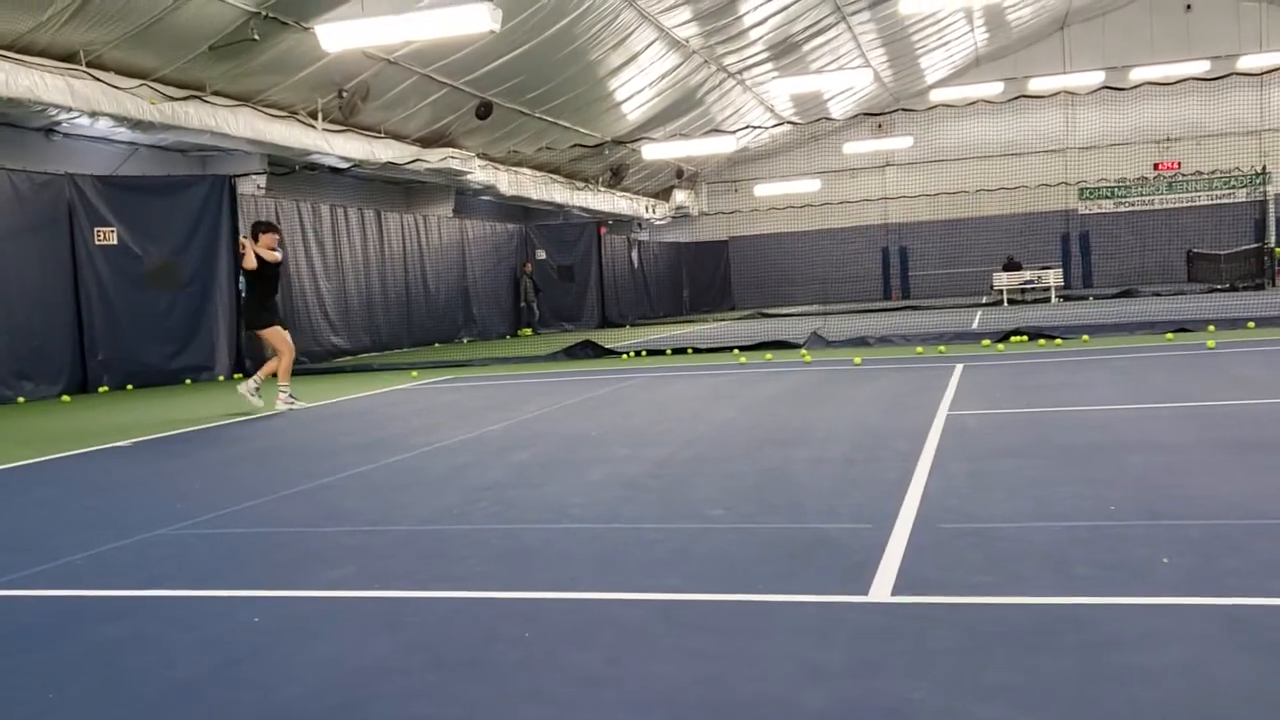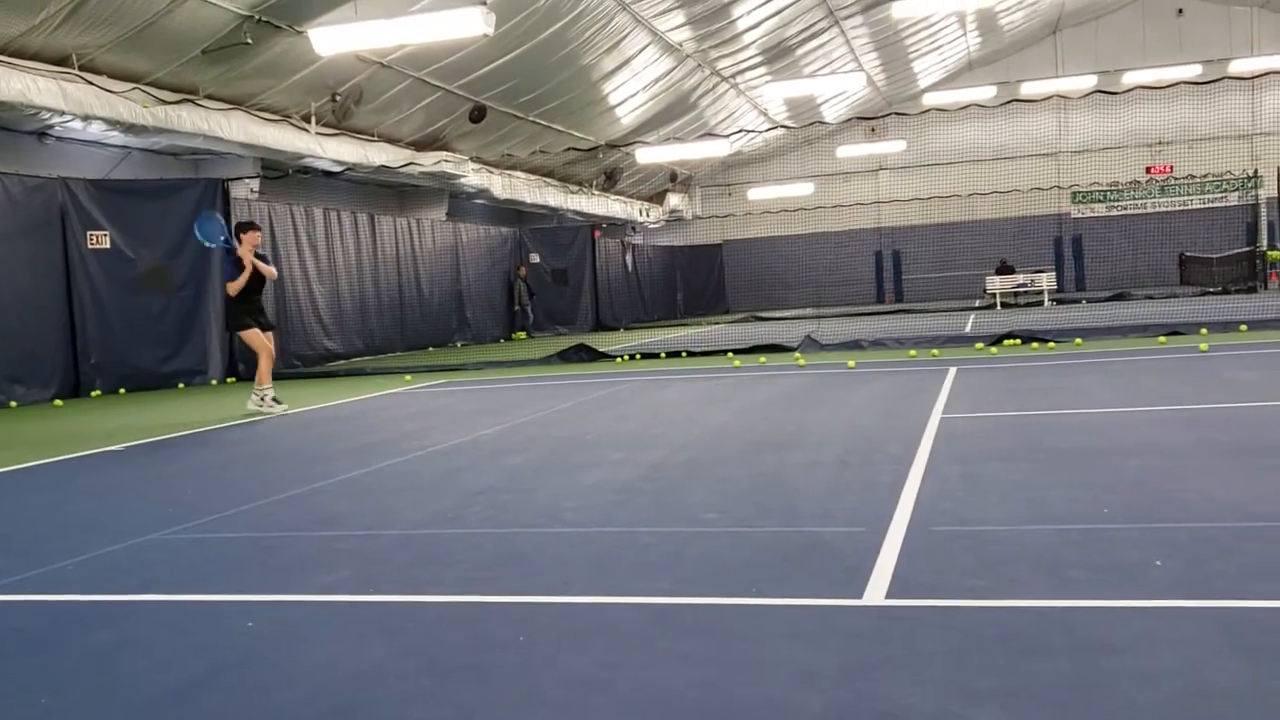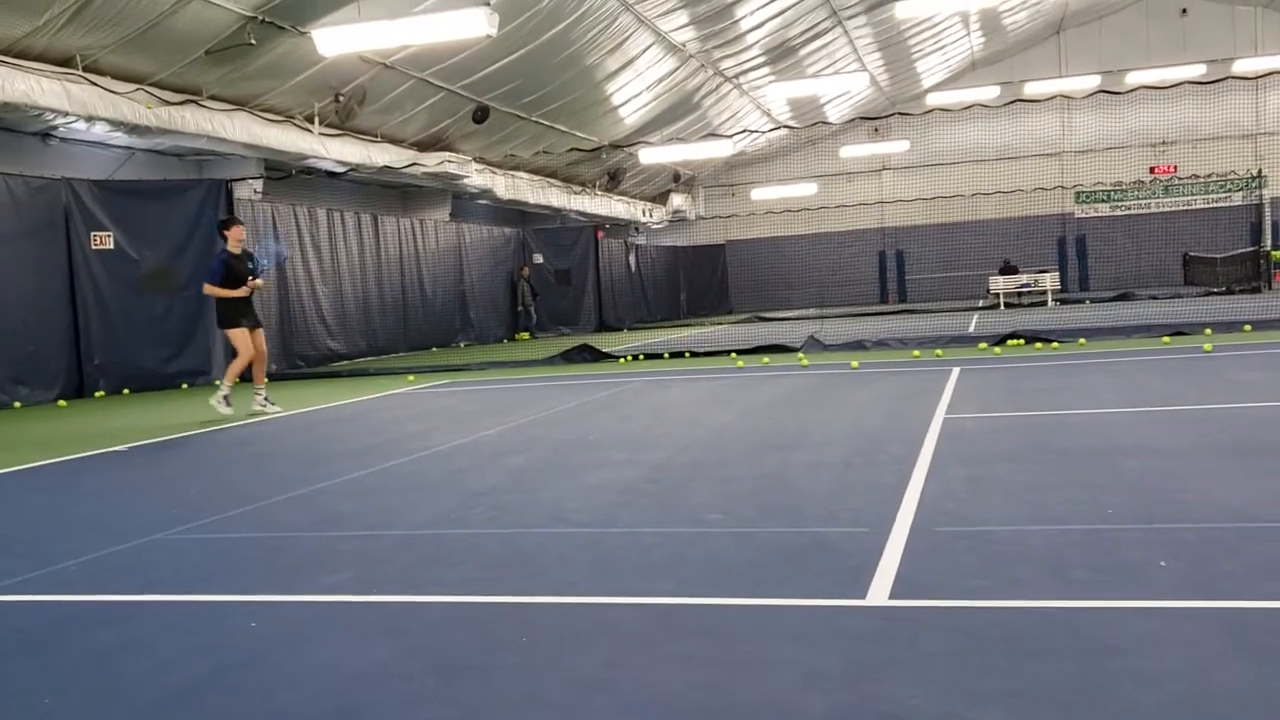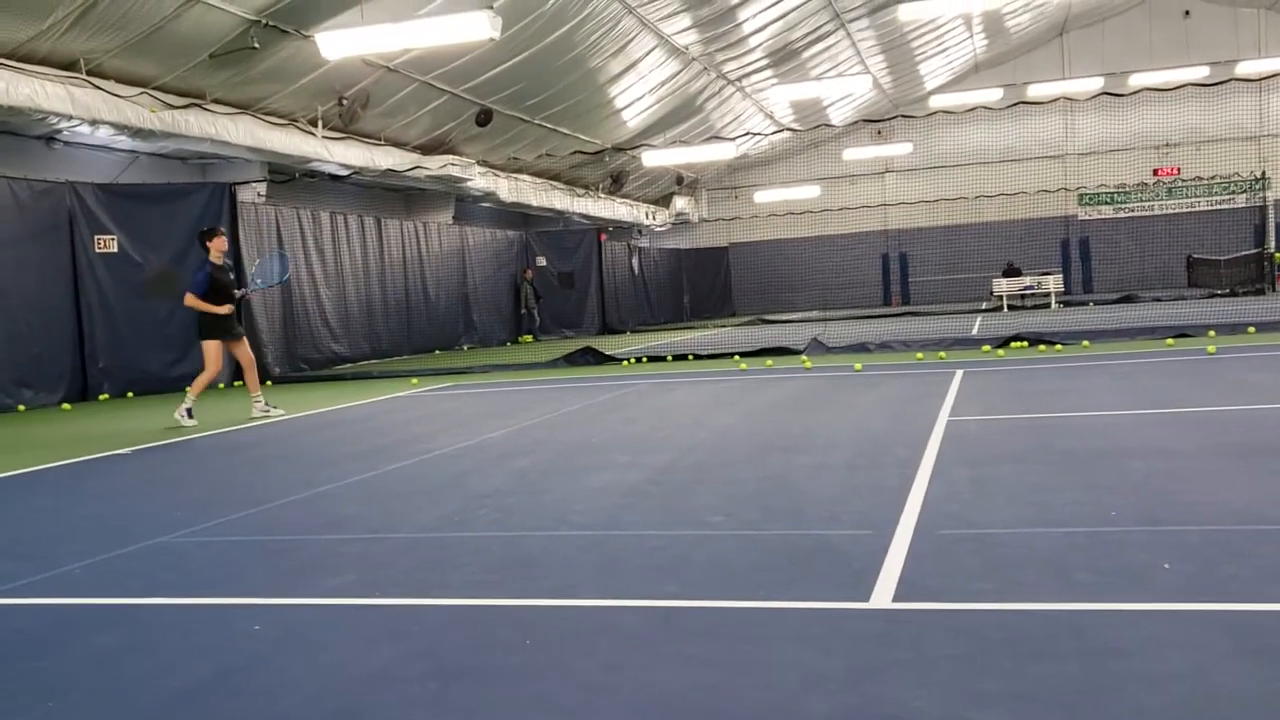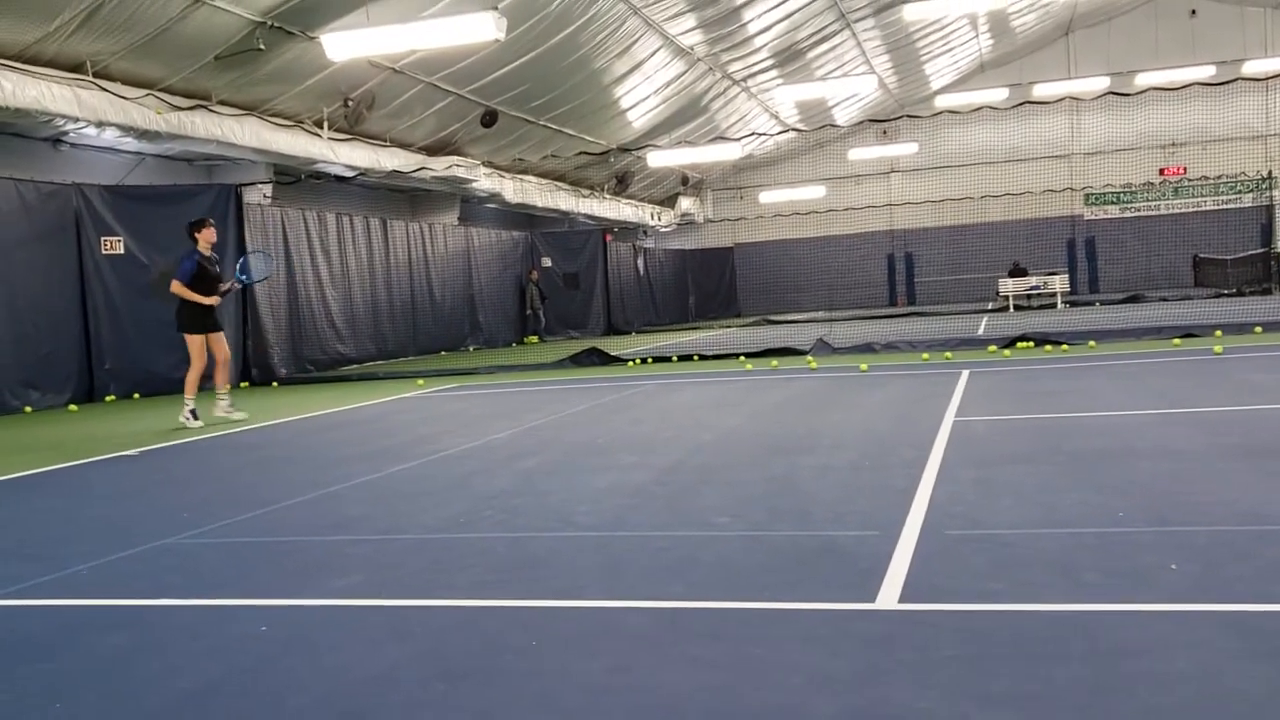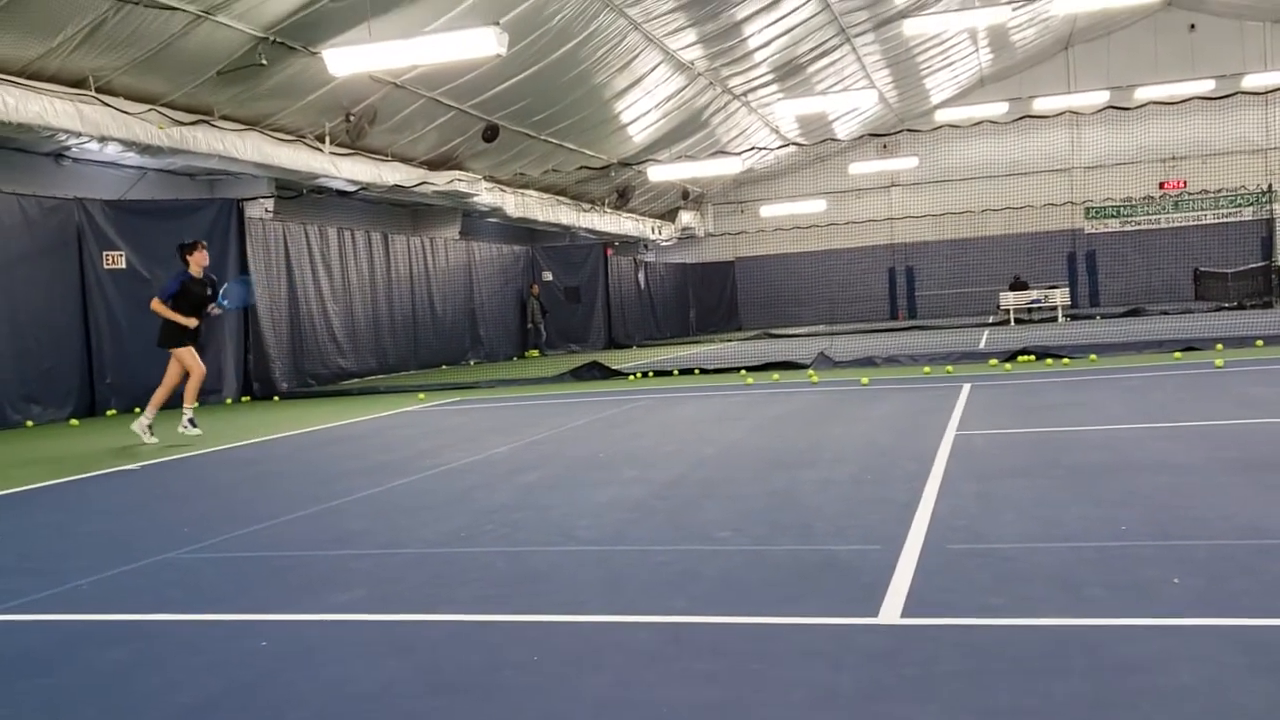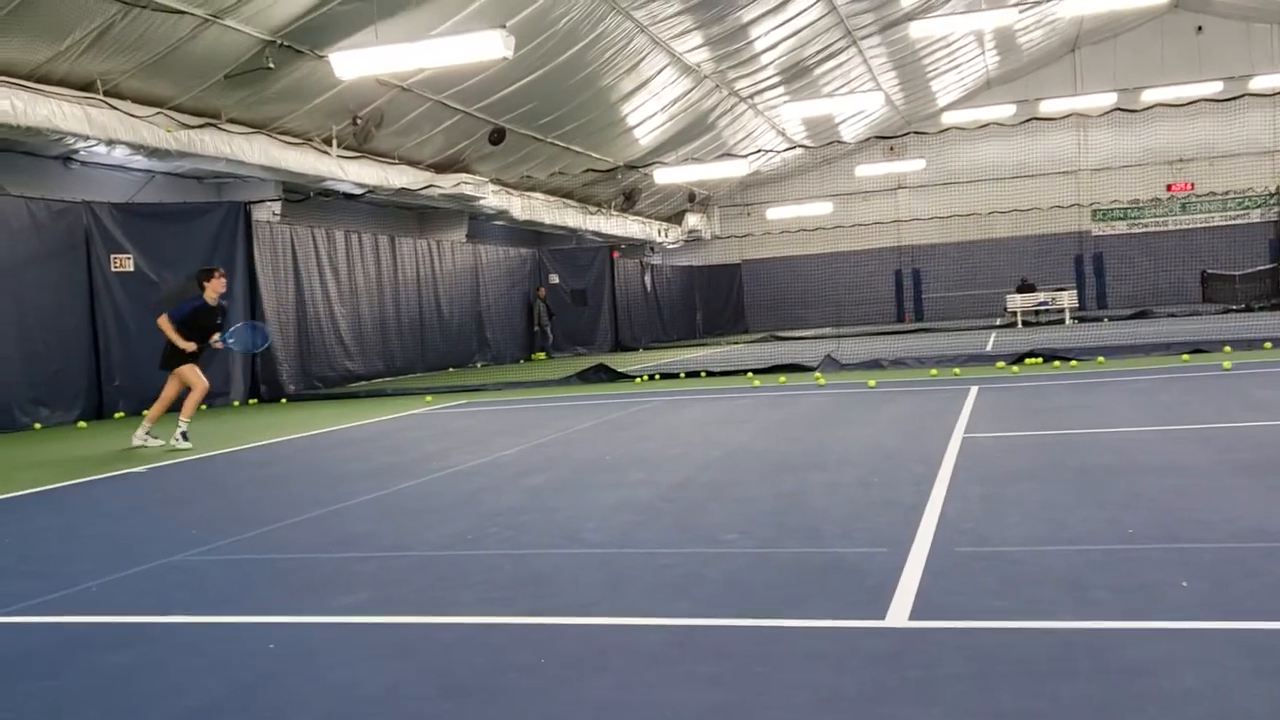
dt=0.2s
person 1, frame 1
left shoulder: (274, 253)
right shoulder: (247, 257)
left elbow: (274, 258)
right elbow: (250, 266)
left wrist: (253, 246)
right wrist: (248, 248)
left hip: (271, 310)
right hip: (257, 312)
left knee: (283, 355)
right knee: (288, 350)
left ankle: (251, 385)
right ankle: (283, 397)
person 1, frame 2
left shoulder: (261, 258)
right shoulder: (233, 262)
left elbow: (273, 274)
right elbow: (232, 291)
left wrist: (253, 259)
right wrist: (247, 268)
left hip: (258, 311)
right hip: (239, 315)
left knee: (269, 355)
right knee: (266, 351)
left ankle: (259, 398)
right ankle: (266, 397)
person 1, frame 3
left shoulder: (249, 256)
right shoulder: (222, 260)
left elbow: (258, 284)
right elbow: (207, 289)
left wrist: (255, 283)
right wrist: (235, 292)
left hip: (248, 310)
right hip: (230, 312)
left knee: (262, 354)
right knee: (247, 354)
left ankle: (260, 399)
right ankle: (221, 395)
person 1, frame 4
left shoulder: (227, 266)
right shoulder: (206, 270)
right elbow: (189, 300)
left wrist: (238, 294)
right wrist: (217, 309)
left hip: (228, 323)
right hip: (211, 324)
left knee: (249, 362)
right knee: (214, 368)
left ankle: (259, 406)
right ankle: (184, 408)
person 1, frame 5
left shoulder: (214, 259)
right shoulder: (192, 260)
right elbow: (175, 287)
left wrist: (225, 287)
right wrist: (204, 300)
left hip: (209, 315)
right hip: (192, 316)
left knee: (224, 358)
right knee: (199, 364)
left ankle: (223, 404)
right ankle: (187, 411)
person 1, frame 6
left shoulder: (211, 282)
right shoulder: (180, 280)
left elbow: (206, 306)
right elbow: (155, 304)
left wrist: (213, 309)
right wrist: (183, 320)
left hip: (191, 336)
right hip: (175, 334)
left knee: (171, 382)
right knee: (198, 370)
left ankle: (143, 424)
right ankle: (187, 418)
person 1, frame 7
left shoulder: (221, 309)
right shoulder: (193, 304)
left elbow: (216, 332)
right elbow: (162, 320)
left wrist: (216, 340)
right wrist: (181, 342)
left hip: (191, 354)
right hip: (177, 354)
left knee: (167, 398)
right knee: (202, 385)
left ankle: (141, 433)
right ankle: (180, 432)
